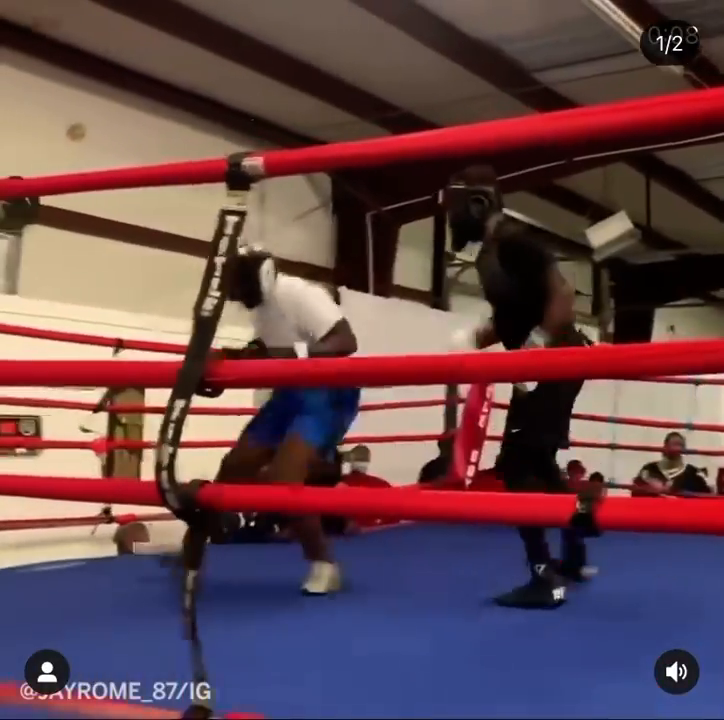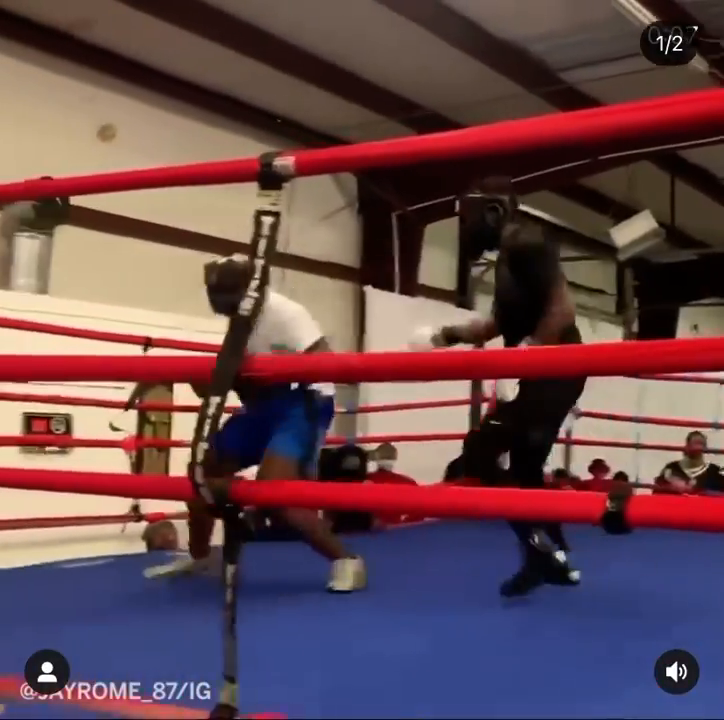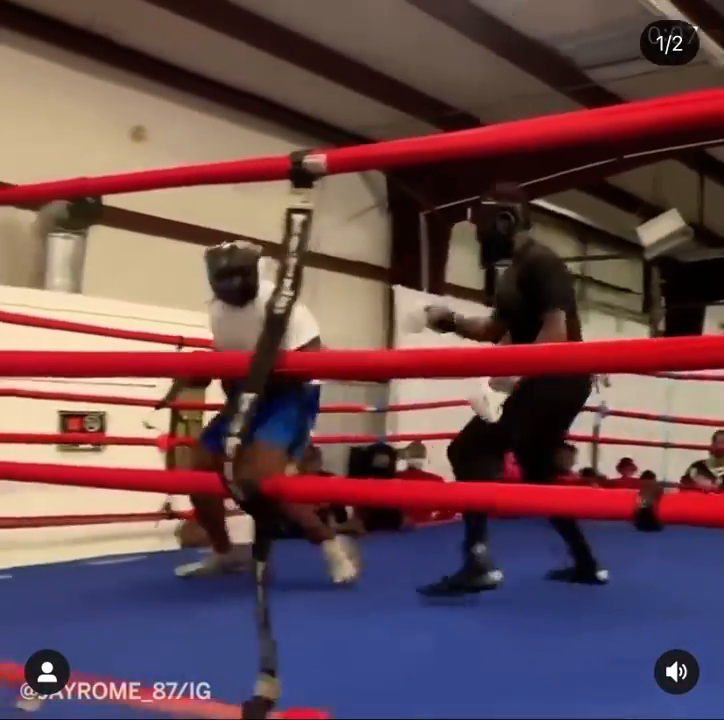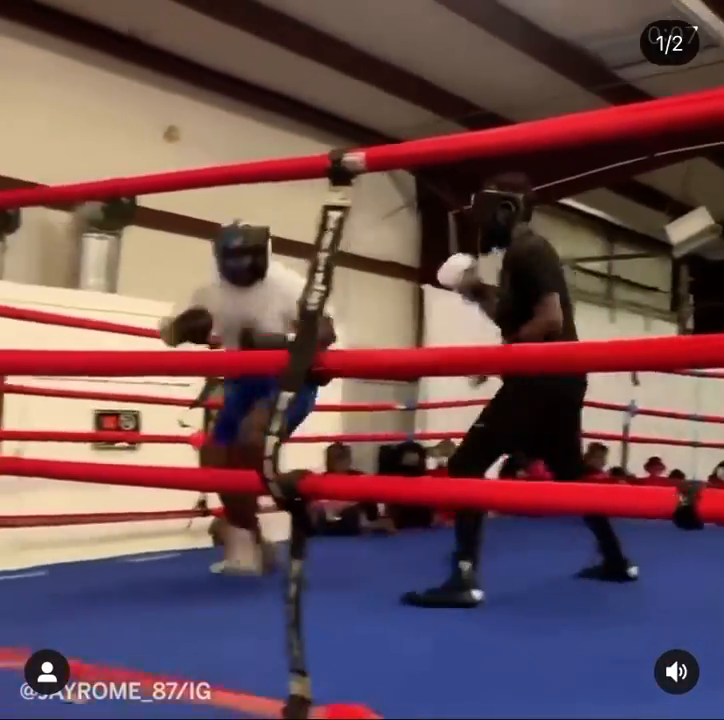
dt=0.1s
person 1, frame 1
left shoulder: (518, 239)
right shoulder: (491, 251)
left elbow: (563, 294)
right elbow: (505, 320)
left wrist: (540, 342)
right wrist: (474, 340)
left knee: (519, 467)
right knee: (537, 464)
left ankle: (546, 580)
right ankle: (574, 556)
person 1, frame 2
left shoulder: (531, 248)
right shoulder: (508, 256)
left elbow: (562, 310)
right elbow: (496, 324)
left wrist: (526, 352)
right wrist: (449, 334)
left hip: (556, 372)
right hip: (545, 375)
left knee: (486, 449)
right knee: (525, 469)
left ankle: (541, 550)
right ankle: (557, 560)
person 1, frame 3
left shoulder: (538, 263)
right shoulder: (516, 268)
left elbow: (555, 333)
right elbow: (494, 328)
right wrist: (451, 321)
left hip: (554, 378)
right hip: (548, 379)
left knee: (468, 451)
right knee: (538, 474)
left ankle: (478, 562)
right ankle: (588, 564)
person 1, frame 4
left shoulder: (528, 252)
right shoulder: (530, 253)
left elbow: (552, 318)
right elbow: (522, 314)
right wrist: (474, 289)
left hip: (542, 375)
right hip: (562, 376)
left knee: (467, 463)
right knee: (567, 470)
left ankle: (464, 577)
right ankle: (616, 558)
person 2, frame 1
left shoulder: (299, 295)
right shoulder: (259, 305)
left elbow: (345, 344)
left wrist: (294, 354)
right wrist: (237, 360)
left hip: (329, 392)
right hip: (292, 390)
left knee: (283, 483)
right knee: (234, 467)
left ankle: (323, 563)
person 2, frame 2
left shoulder: (281, 312)
right shoulder: (237, 317)
left hip: (301, 408)
right hip: (263, 406)
right knee: (204, 471)
left ankle: (345, 561)
right ankle: (198, 558)
person 2, frame 3
right shoulder: (219, 310)
left hip: (289, 399)
left knee: (260, 478)
right knee: (199, 471)
left ankle: (331, 544)
right ankle: (223, 552)
person 2, frame 4
left shoulder: (287, 285)
right shoulder: (213, 290)
left elbow: (325, 339)
right elbow: (172, 334)
left wrist: (282, 344)
right wrist: (187, 327)
right hip: (244, 381)
left knee: (250, 443)
right knee: (222, 463)
left ankle: (241, 533)
right ankle: (253, 544)
